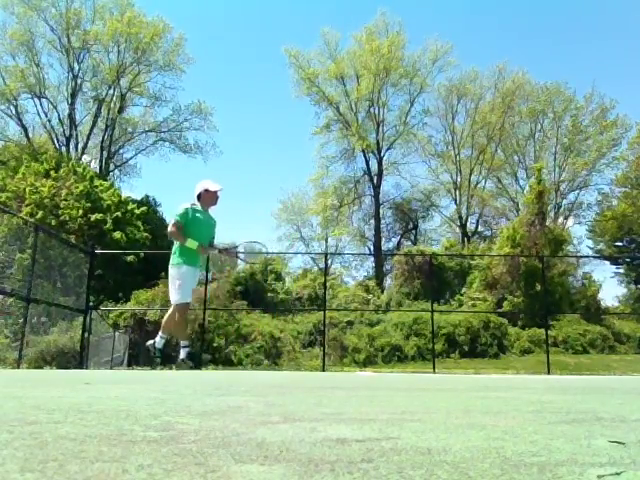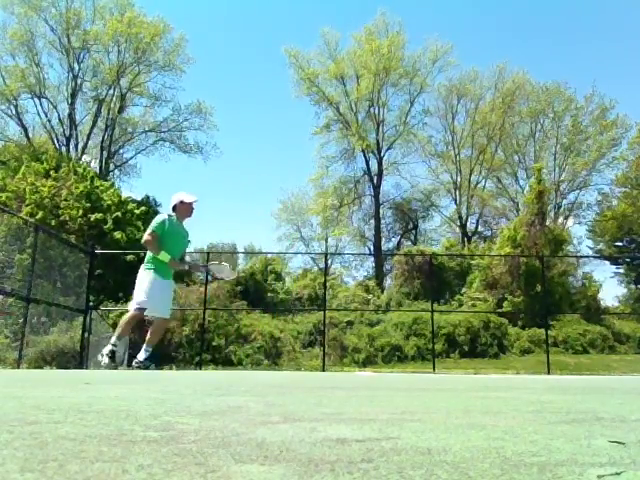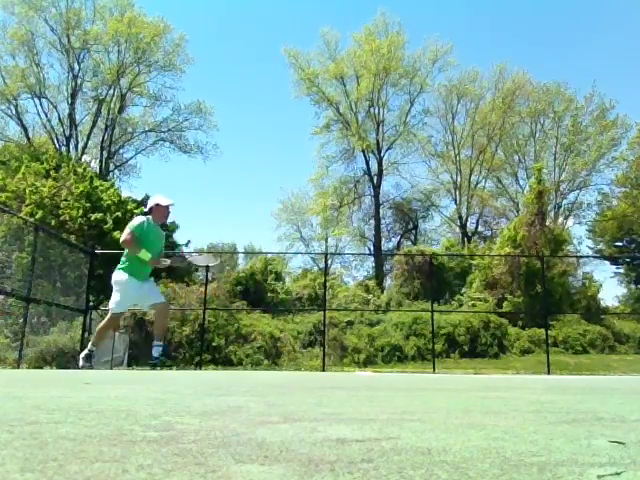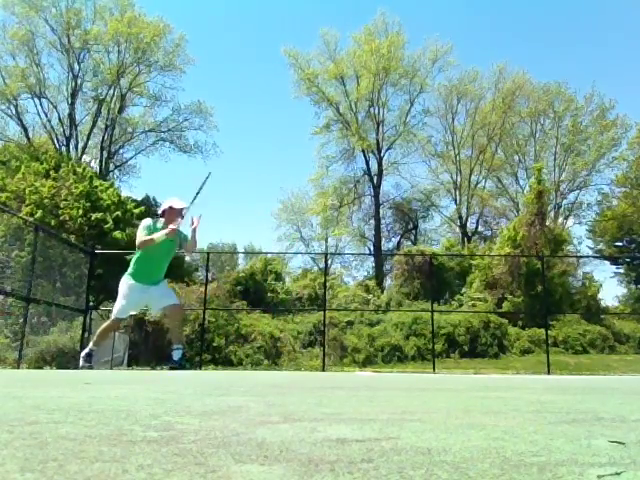
dt=0.3s
person 1, frame 1
left shoulder: (211, 221)
right shoulder: (187, 209)
left elbow: (209, 246)
right elbow: (172, 231)
left wrist: (220, 250)
right wrist: (196, 245)
left hip: (196, 267)
right hip: (181, 265)
left knee: (178, 308)
right knee: (183, 308)
left ankle: (158, 343)
right ankle: (184, 352)
person 1, frame 2
left shoulder: (184, 233)
right shoulder: (163, 219)
right elbow: (147, 240)
left wrist: (190, 265)
right wrist: (168, 259)
left hip: (167, 280)
right hip: (150, 273)
left knee: (162, 321)
right knee: (137, 312)
left ankle: (141, 358)
right ankle: (110, 349)
person 1, frame 3
left shoulder: (161, 235)
right shoulder: (140, 221)
left elbow: (158, 261)
right elbow: (124, 240)
left wrist: (171, 261)
right wrist: (147, 257)
left hip: (144, 280)
right hip: (126, 276)
left knee: (163, 308)
right knee: (115, 317)
left ankle: (157, 353)
right ankle: (88, 353)
person 1, frame 4
left shoulder: (178, 235)
right shoulder: (149, 224)
left elbow: (190, 250)
right elbow: (140, 244)
left wrist: (194, 230)
right wrist: (166, 233)
left hip: (157, 284)
right hip: (133, 282)
left knee: (176, 311)
right knee: (116, 321)
left ankle: (177, 357)
right ankle: (88, 352)
